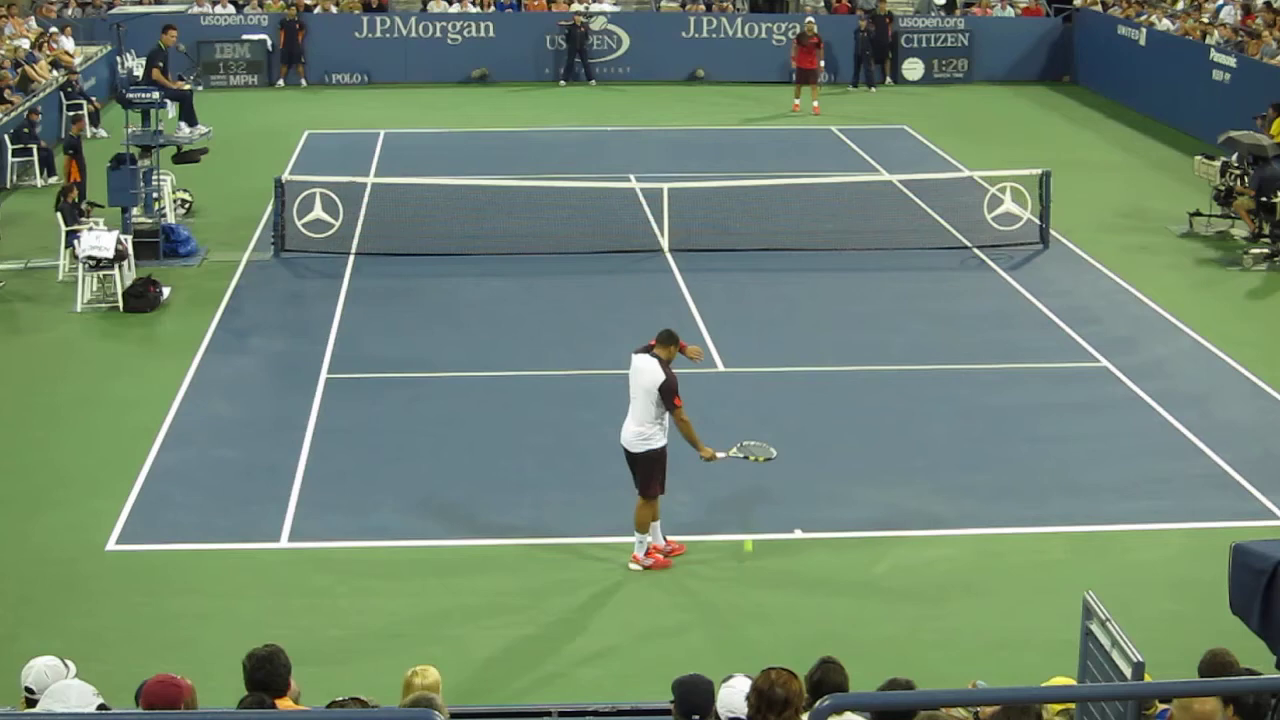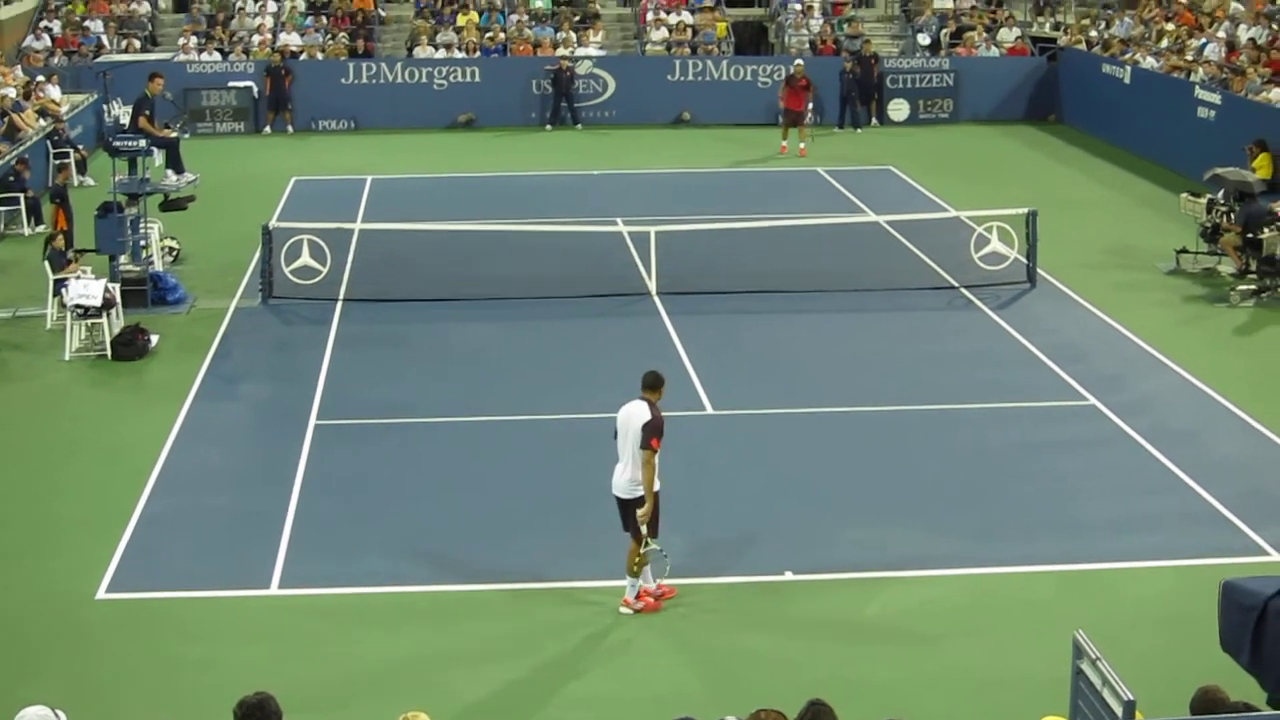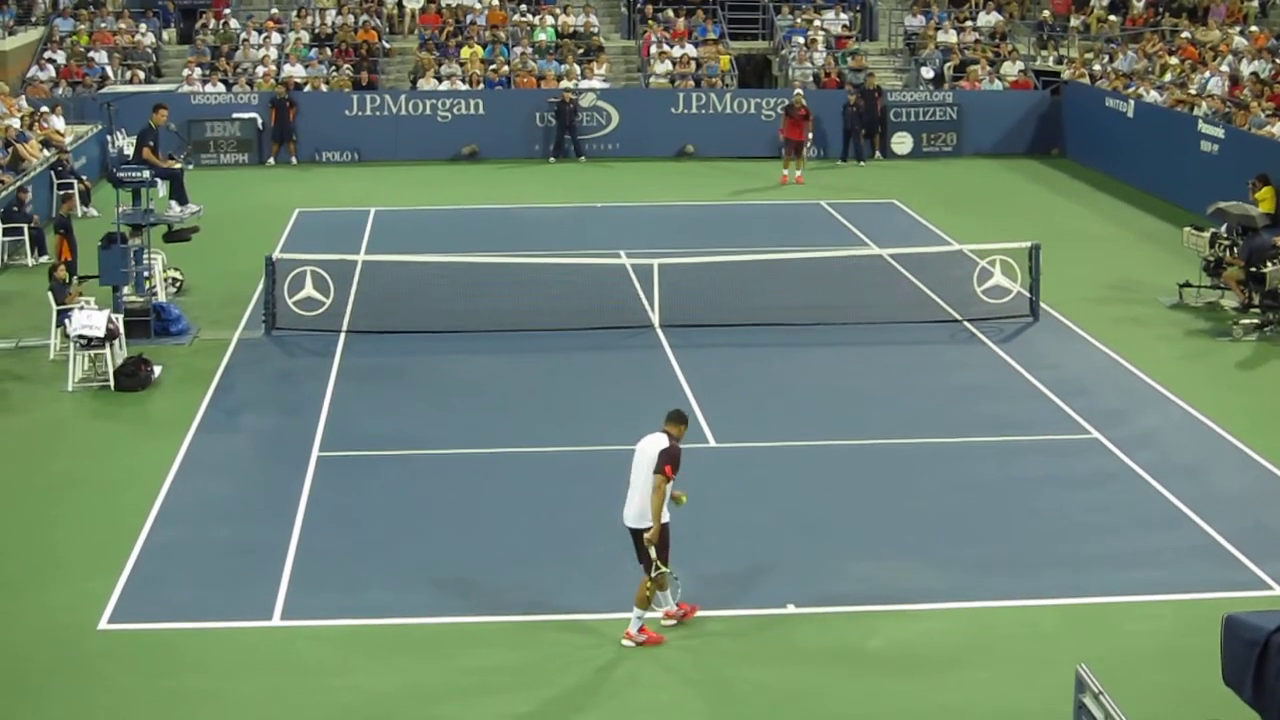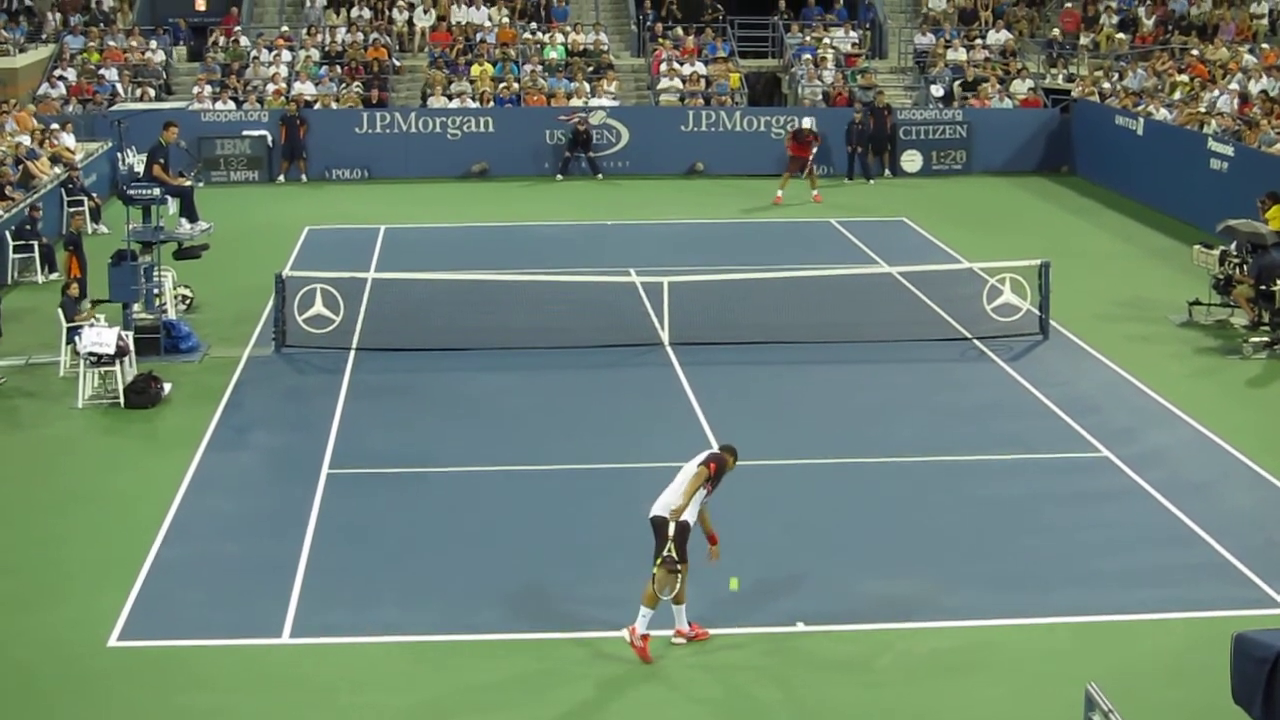
dt=1s
person 1, frame 1
left shoulder: (638, 358)
right shoulder: (666, 377)
left elbow: (656, 343)
right elbow: (680, 419)
left wrist: (684, 348)
right wrist: (701, 449)
left hip: (631, 438)
right hip: (649, 444)
left knee: (651, 494)
right knee: (647, 497)
left ankle: (658, 542)
right ankle: (640, 555)
person 1, frame 2
left shoulder: (625, 409)
right shoulder: (653, 418)
right elbow: (647, 461)
right wrist: (649, 502)
left hip: (620, 484)
right hip: (639, 489)
left knee: (641, 539)
right knee: (638, 542)
left ankle: (648, 586)
right ankle: (630, 599)
person 1, frame 3
left shoulder: (647, 440)
right shoulder: (671, 448)
right elbow: (658, 486)
left wrist: (671, 495)
right wrist: (655, 526)
left hip: (633, 515)
right hip: (648, 520)
left knee: (658, 566)
right knee: (653, 574)
left ankle: (671, 610)
right ankle: (634, 631)
person 1, frame 4
left shoulder: (704, 461)
right shoulder: (717, 459)
left elbow: (700, 509)
right elbow: (699, 476)
left wrist: (713, 543)
right wrist: (683, 505)
left hip: (666, 514)
right hip: (672, 516)
left knee: (679, 570)
left ankle: (682, 629)
right ankle: (638, 631)
